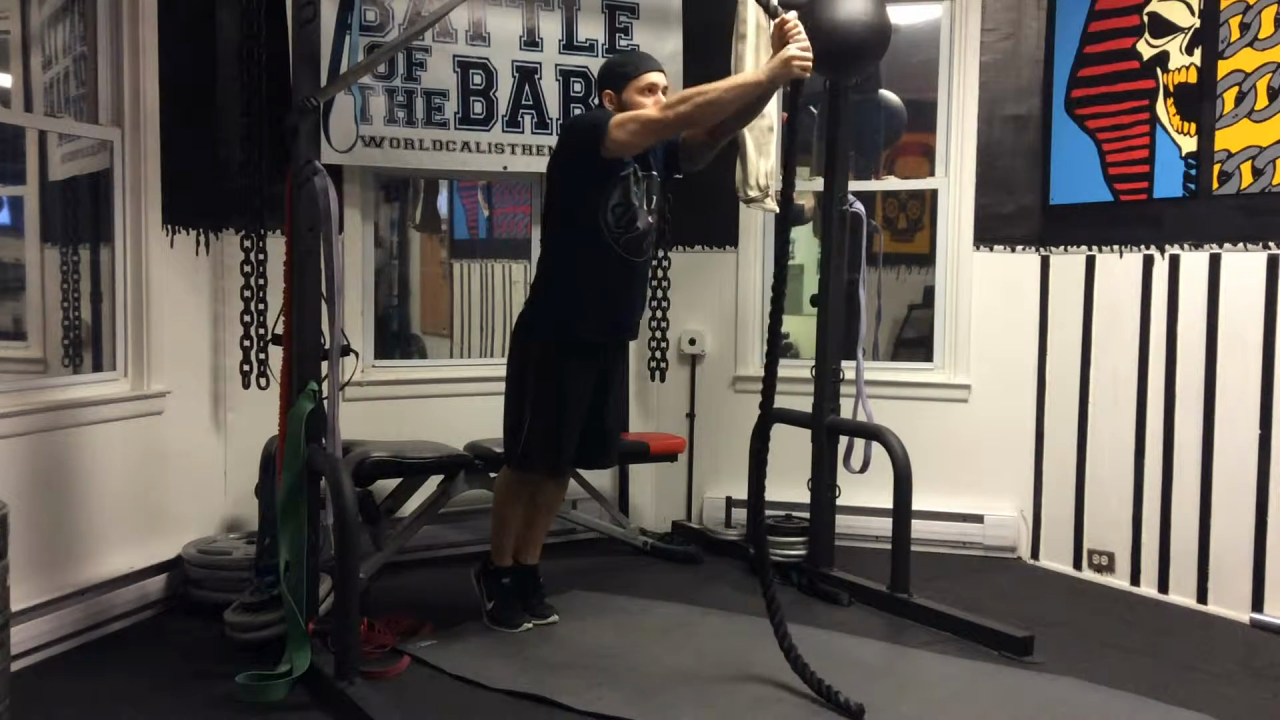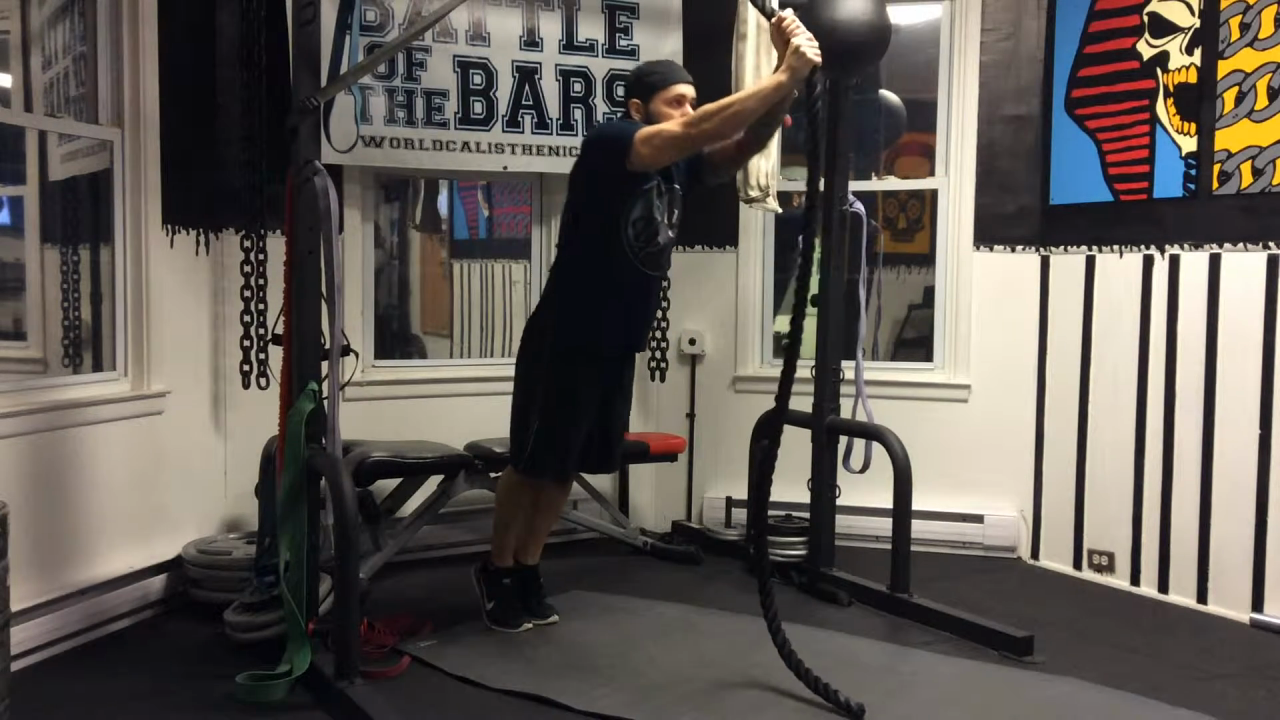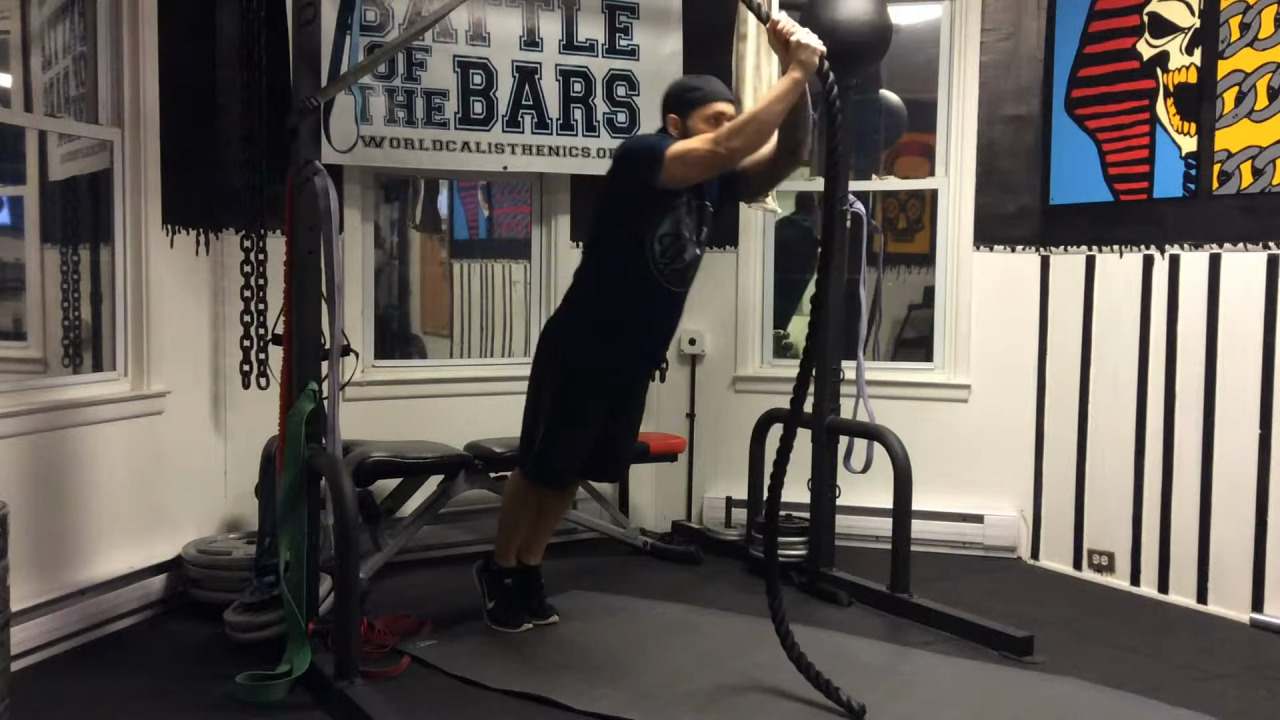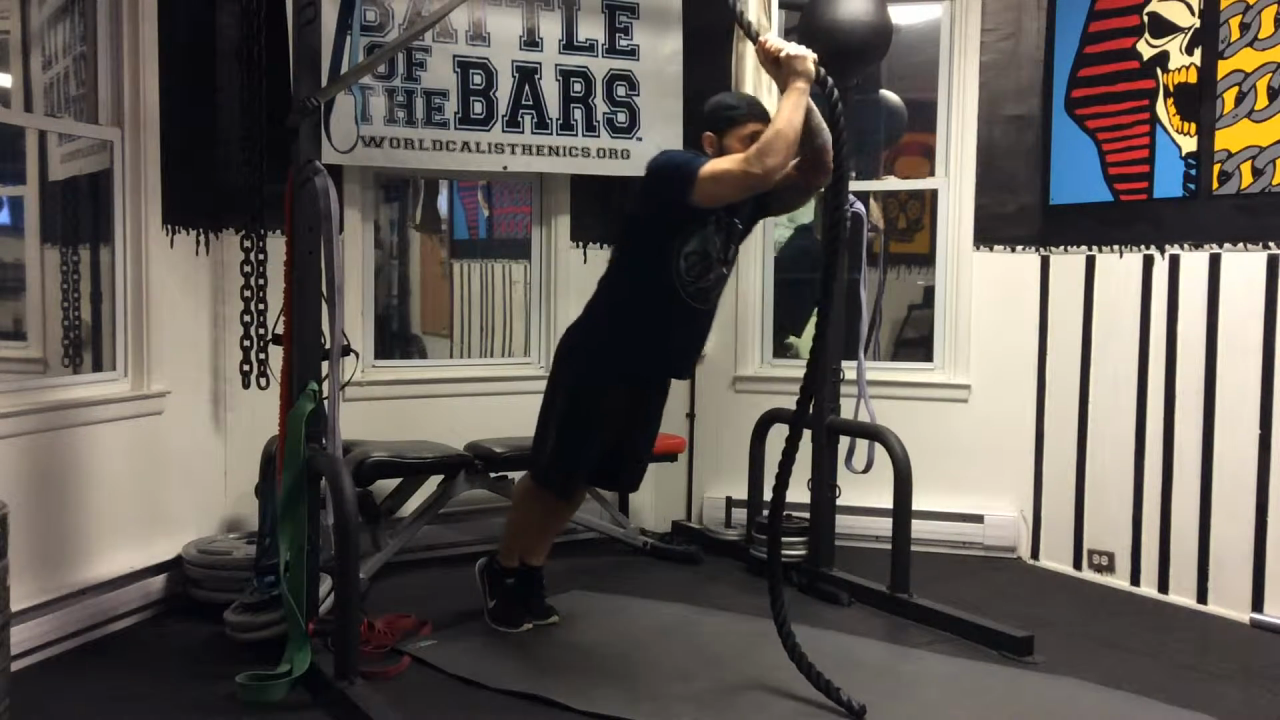
dt=0.3s
person 1, frame 1
left shoulder: (659, 153)
right shoulder: (583, 136)
left elbow: (722, 123)
right elbow: (676, 115)
left wrist: (774, 73)
right wrist: (768, 73)
left hip: (610, 338)
right hip: (555, 336)
left knee: (561, 464)
right knee: (529, 461)
left ankle: (526, 572)
right ankle: (497, 573)
person 1, frame 2
left shoulder: (682, 163)
right shoulder: (608, 143)
left elbow: (749, 138)
right elbow: (699, 131)
left wrist: (788, 71)
right wrist: (785, 76)
left hip: (618, 346)
right hip: (565, 341)
left knee: (566, 467)
right knee: (535, 464)
left ankle: (526, 572)
right ankle: (496, 573)
person 1, frame 3
left shoulder: (715, 182)
right shoulder: (639, 157)
left elbow: (787, 155)
right elbow: (729, 147)
left wrist: (797, 78)
right wrist: (795, 73)
left hip: (635, 357)
right hip: (581, 351)
left knee: (574, 473)
right knee: (544, 469)
left ankle: (528, 573)
right ankle: (498, 571)
person 1, frame 4
left shoulder: (748, 200)
right shoulder: (671, 173)
left elbow: (821, 167)
right elbow: (765, 167)
left wrist: (794, 87)
right wrist: (796, 85)
left hip: (653, 370)
right hip: (598, 359)
left knee: (583, 480)
right knee: (554, 475)
left ankle: (529, 574)
right ankle: (501, 571)
